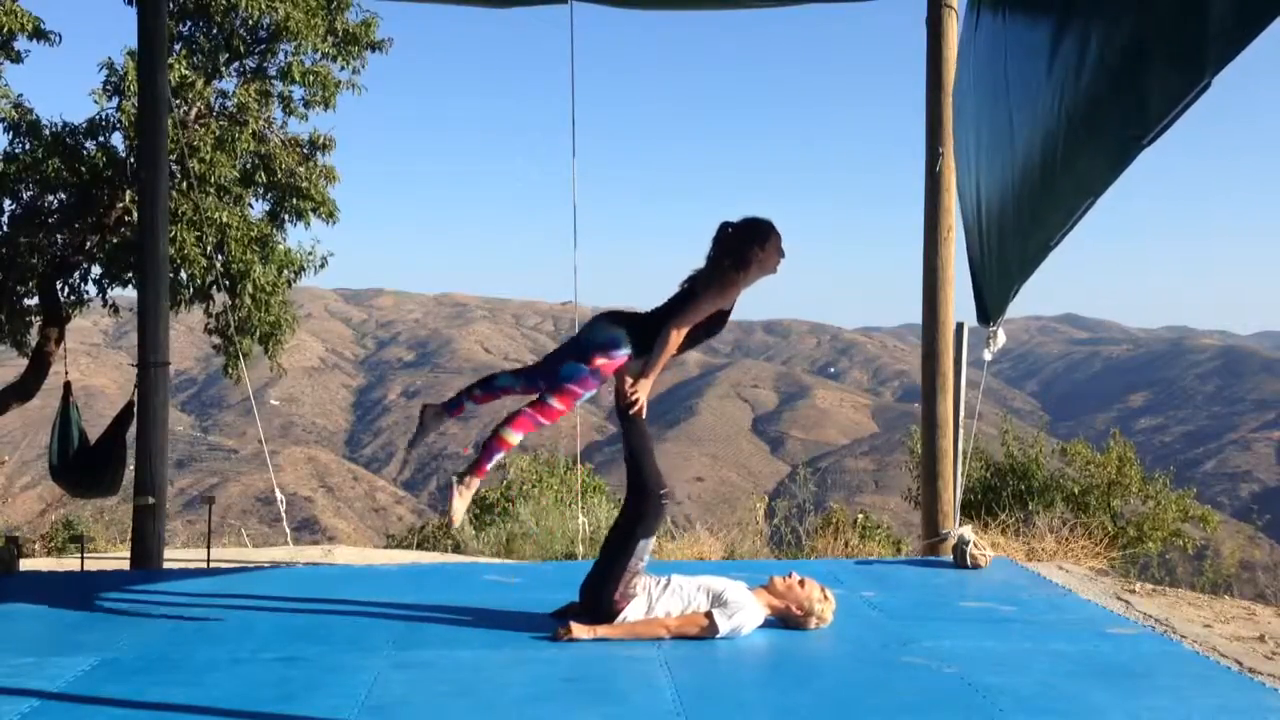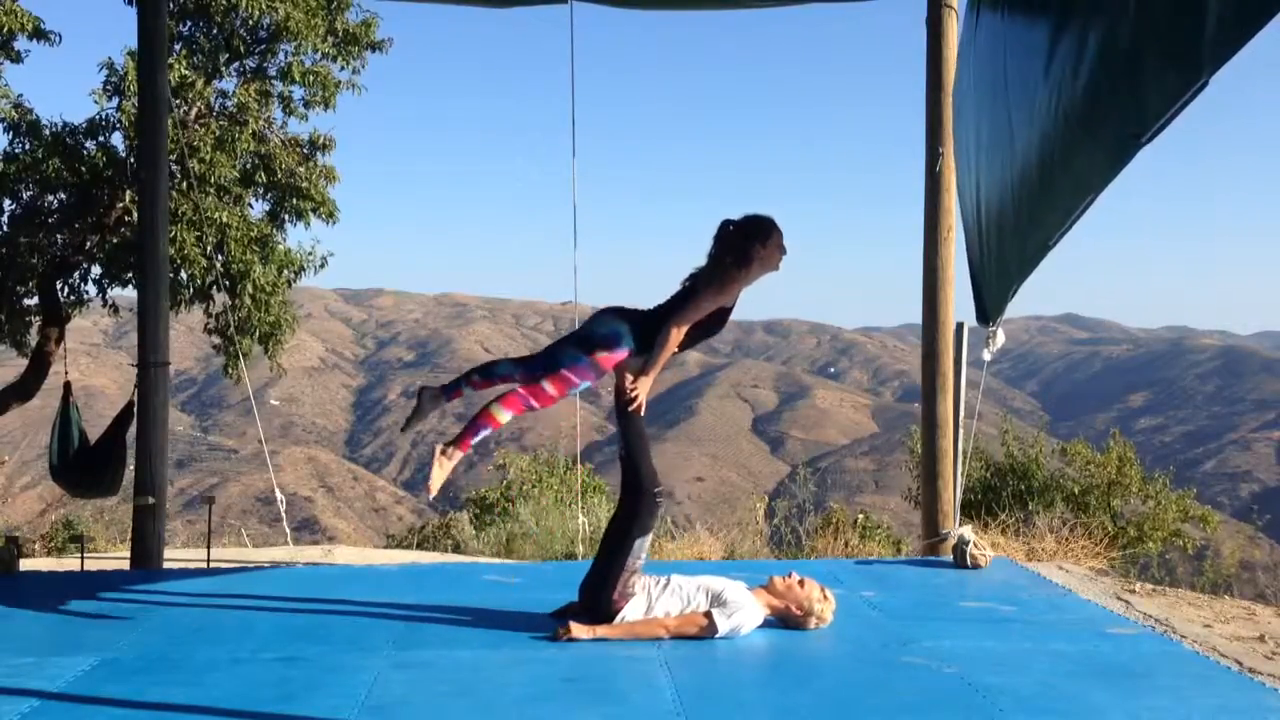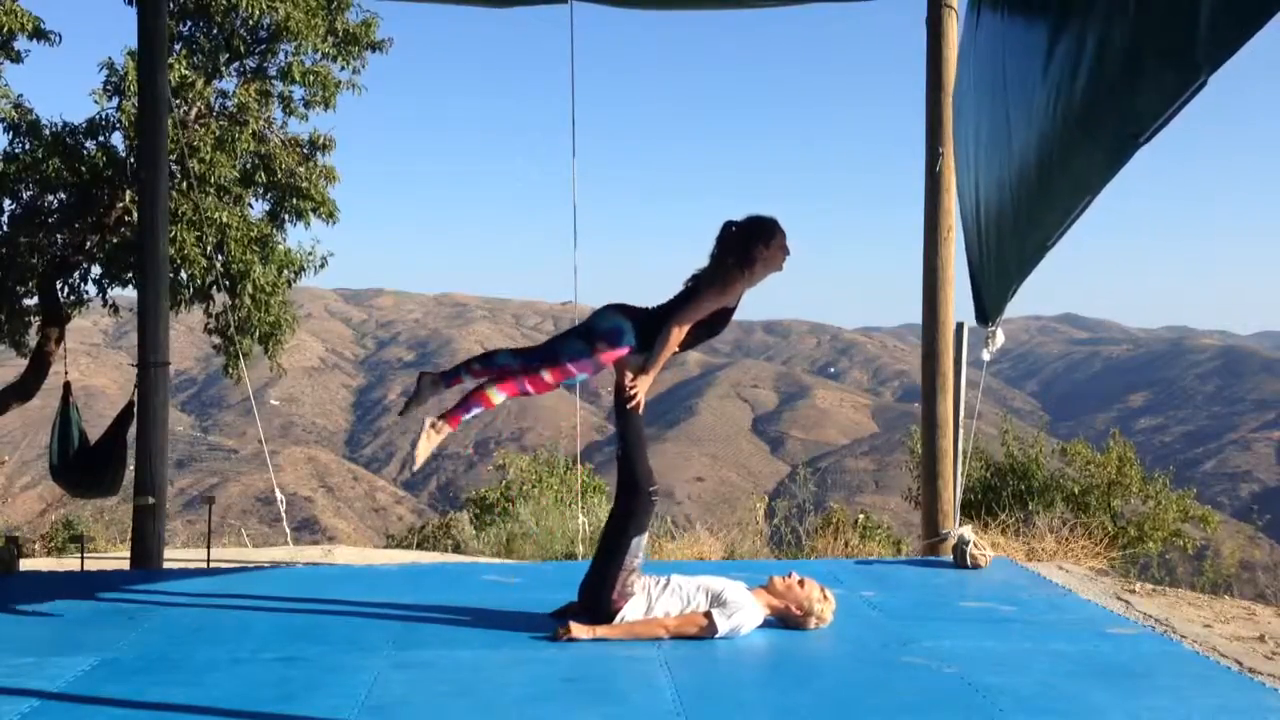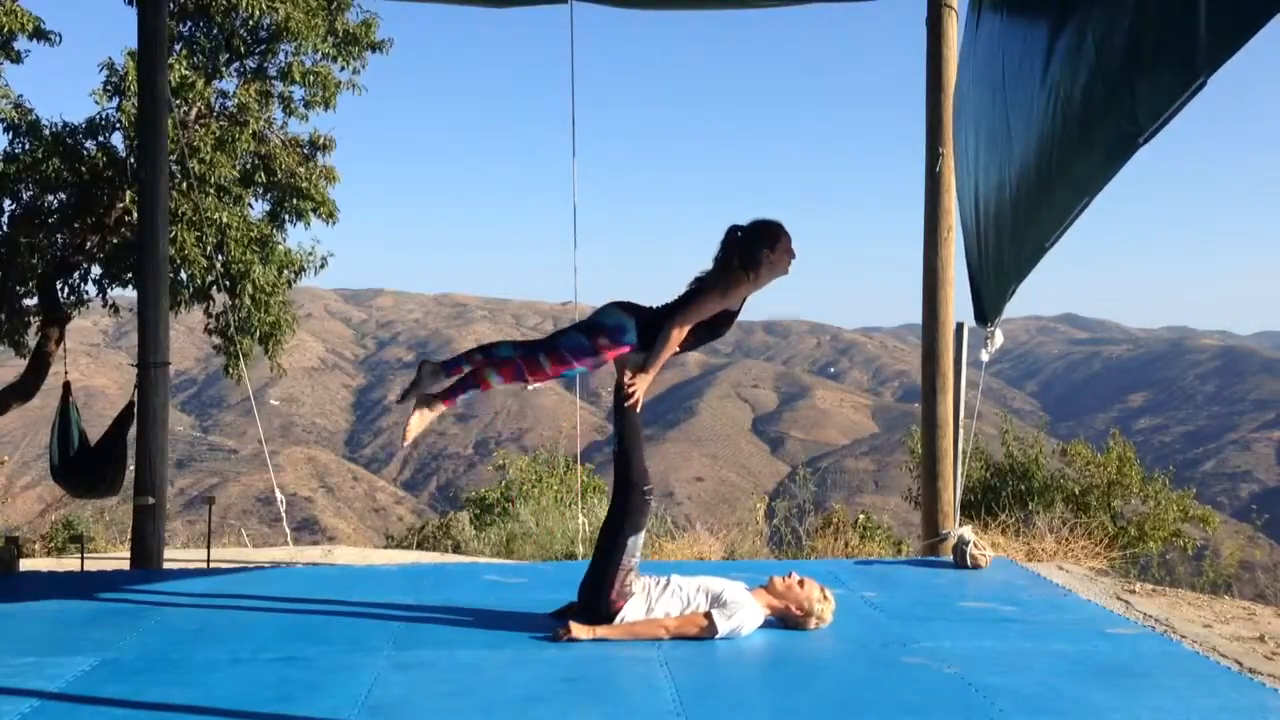
dt=0.1s
person 1, frame 1
left shoulder: (721, 276)
right shoulder: (730, 285)
right elbow: (676, 329)
left wrist: (643, 365)
right wrist: (648, 378)
left hip: (614, 332)
right hip: (616, 341)
left knee: (528, 380)
right knee: (543, 408)
left ankle: (440, 412)
right ankle: (469, 479)
person 1, frame 2
left shoulder: (722, 274)
right shoulder: (730, 283)
right elbow: (677, 326)
left wrist: (640, 362)
right wrist: (648, 377)
left hip: (616, 328)
right hip: (616, 337)
left knee: (526, 370)
right knee: (537, 391)
left ankle: (438, 395)
right ankle: (453, 451)
person 1, frame 3
left shoulder: (727, 274)
right shoulder: (733, 284)
right elbow: (677, 325)
left wrist: (645, 363)
right wrist: (648, 375)
left hip: (620, 326)
right hip: (620, 333)
left knee: (528, 359)
right knee: (533, 378)
left ankle: (438, 380)
right ankle: (441, 425)
person 1, frame 4
left shoulder: (731, 278)
right shoulder: (737, 286)
right elbow: (679, 324)
left wrist: (643, 362)
right wrist: (648, 375)
left hip: (623, 323)
right hip: (621, 331)
left knee: (529, 353)
right knee: (533, 366)
left ankle: (439, 370)
right ankle: (435, 404)
person 2, frame 1
left shoulder: (745, 616)
right shoulder: (742, 595)
left elbow: (669, 628)
left wrist: (594, 631)
left hip: (614, 608)
right hip: (616, 603)
left knee: (652, 497)
left ankle: (627, 398)
person 2, frame 2
left shoulder: (744, 615)
right shoulder: (743, 596)
left elbow: (668, 627)
left wrist: (594, 632)
left hip: (613, 608)
right hip: (616, 602)
left knee: (646, 495)
left ankle: (627, 398)
person 2, frame 3
left shoulder: (744, 615)
right shoulder: (741, 596)
left elbow: (668, 628)
left wrist: (593, 631)
left hip: (613, 609)
right hip: (614, 604)
left knee: (641, 495)
left ankle: (627, 391)
person 2, frame 4
left shoulder: (744, 616)
right shoulder: (741, 596)
left elbow: (668, 628)
left wrist: (593, 632)
left hip: (612, 608)
right hip: (615, 602)
left knee: (636, 494)
left ankle: (627, 392)
